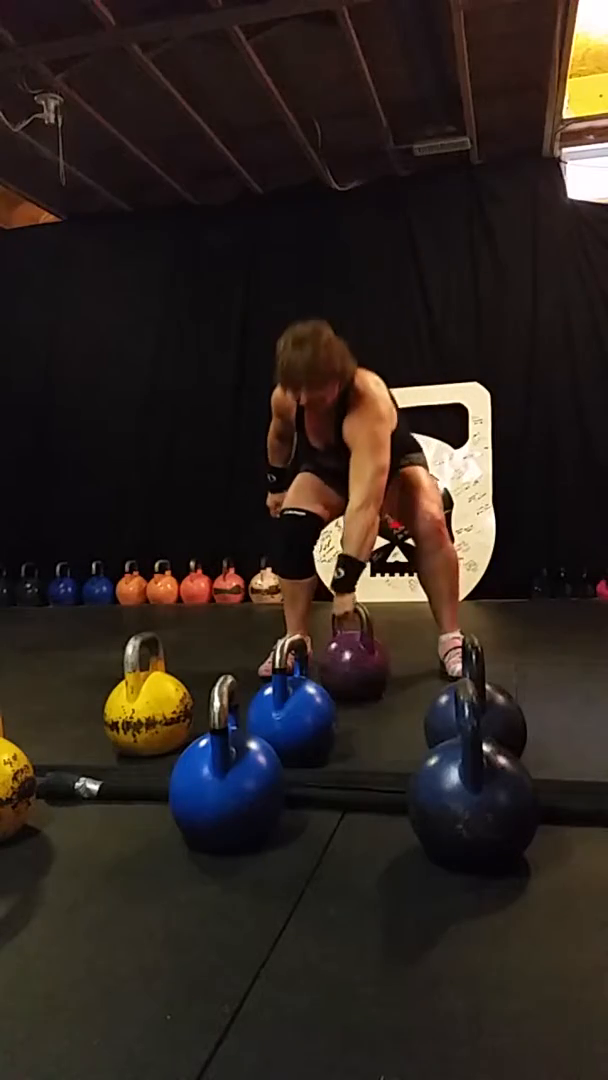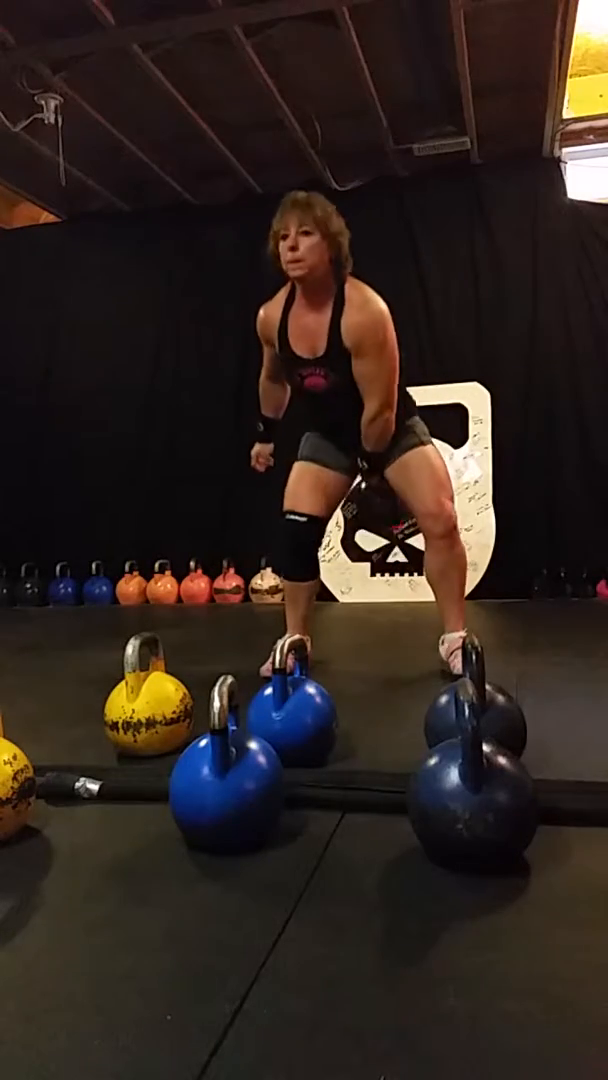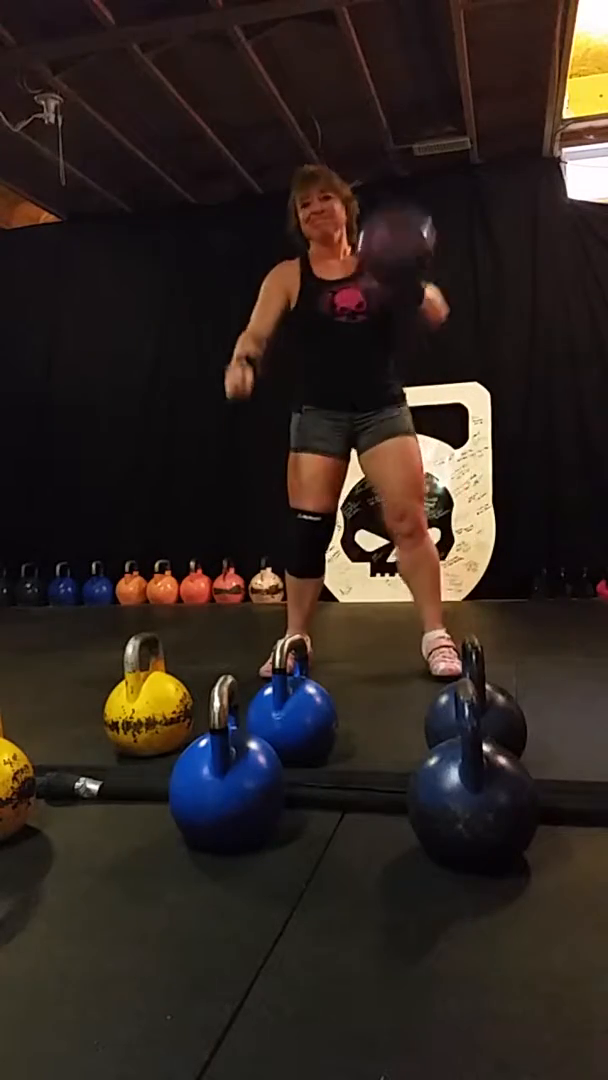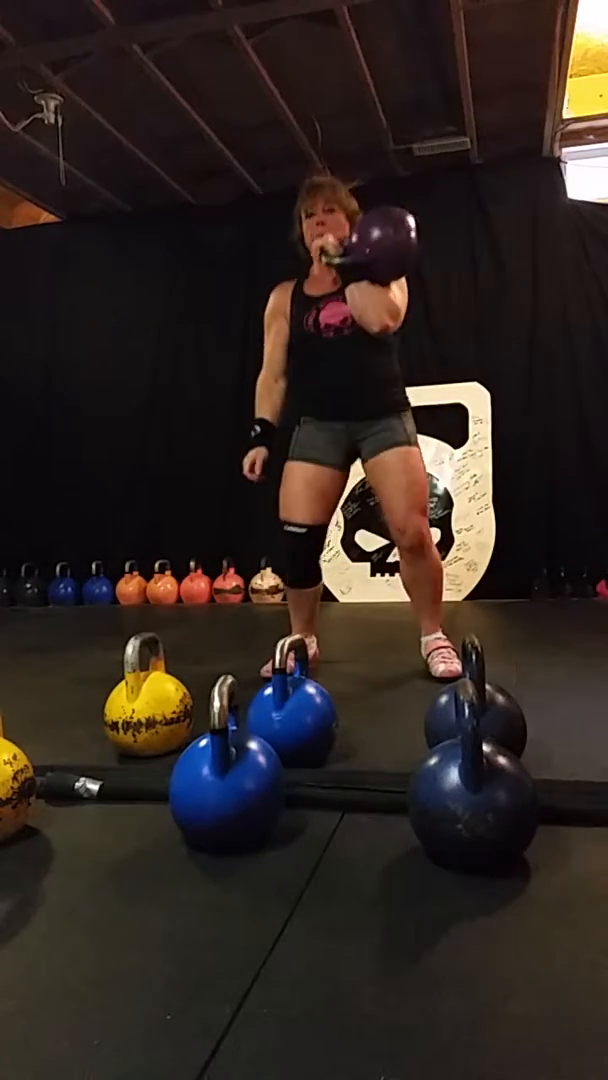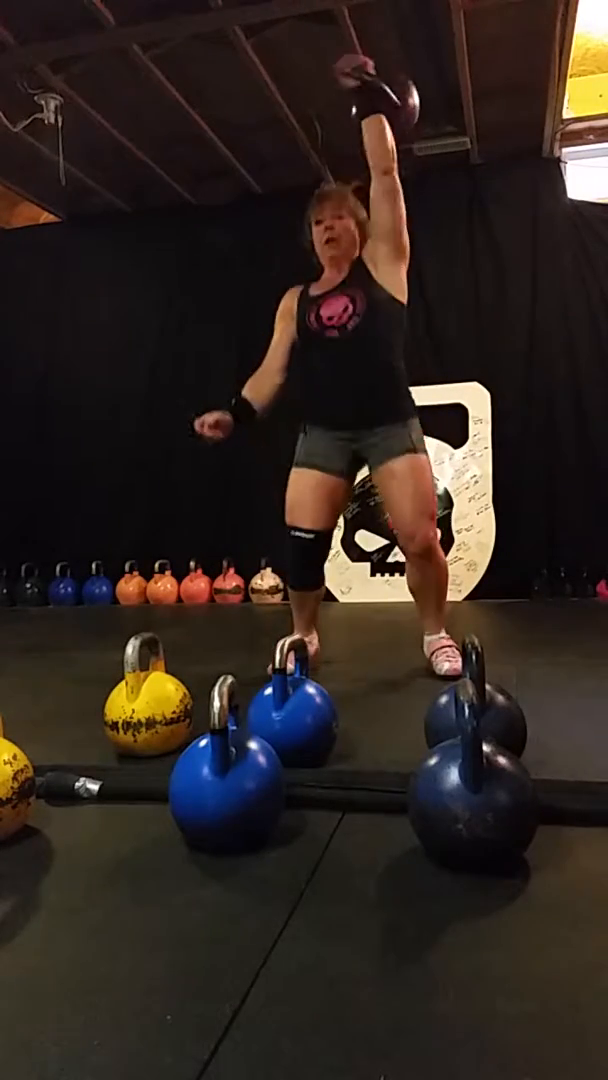
dt=0.7s
person 1, frame 1
left shoulder: (368, 405)
right shoulder: (284, 399)
left elbow: (365, 506)
left wrist: (346, 585)
right wrist: (276, 484)
left hip: (393, 464)
right hip: (327, 470)
left knee: (430, 523)
right knee: (292, 527)
left ankle: (451, 642)
person 1, frame 2
left shoulder: (364, 313)
right shoulder: (271, 317)
left elbow: (381, 407)
left wrist: (370, 466)
right wrist: (265, 434)
left hip: (393, 429)
right hip: (326, 436)
left knee: (439, 519)
right knee: (296, 531)
left ankle: (455, 639)
right ankle: (296, 643)
person 1, frame 3
right shoulder: (288, 277)
left elbow: (435, 312)
right elbow: (255, 334)
left wrist: (416, 290)
right wrist: (241, 363)
left hip: (383, 408)
right hip: (318, 414)
left knee: (408, 521)
right knee: (308, 528)
left ankle: (436, 638)
right ankle: (295, 640)
person 1, frame 4
right shoulder: (285, 297)
left elbow: (384, 319)
right elbow: (274, 374)
right wrist: (261, 437)
left hip: (384, 419)
right hip: (318, 426)
left knee: (411, 532)
right knee: (297, 538)
left ankle: (434, 638)
right ankle: (302, 641)
person 1, frame 5
left shoulder: (382, 266)
right shoulder: (296, 301)
left elbow: (385, 174)
right elbow: (272, 369)
left wrist: (370, 98)
right wrist: (236, 413)
left hip: (391, 427)
right hip: (324, 434)
left knee: (420, 540)
right knee: (300, 543)
left ankle: (436, 637)
right ankle: (304, 639)
